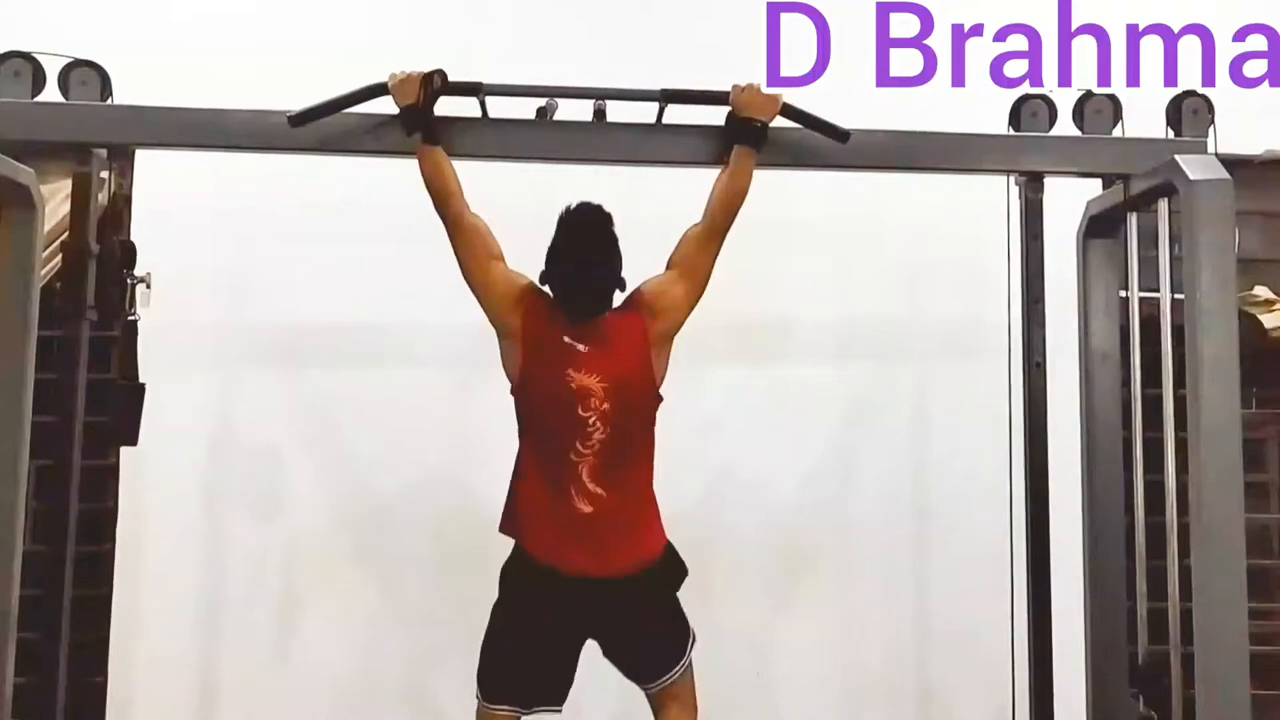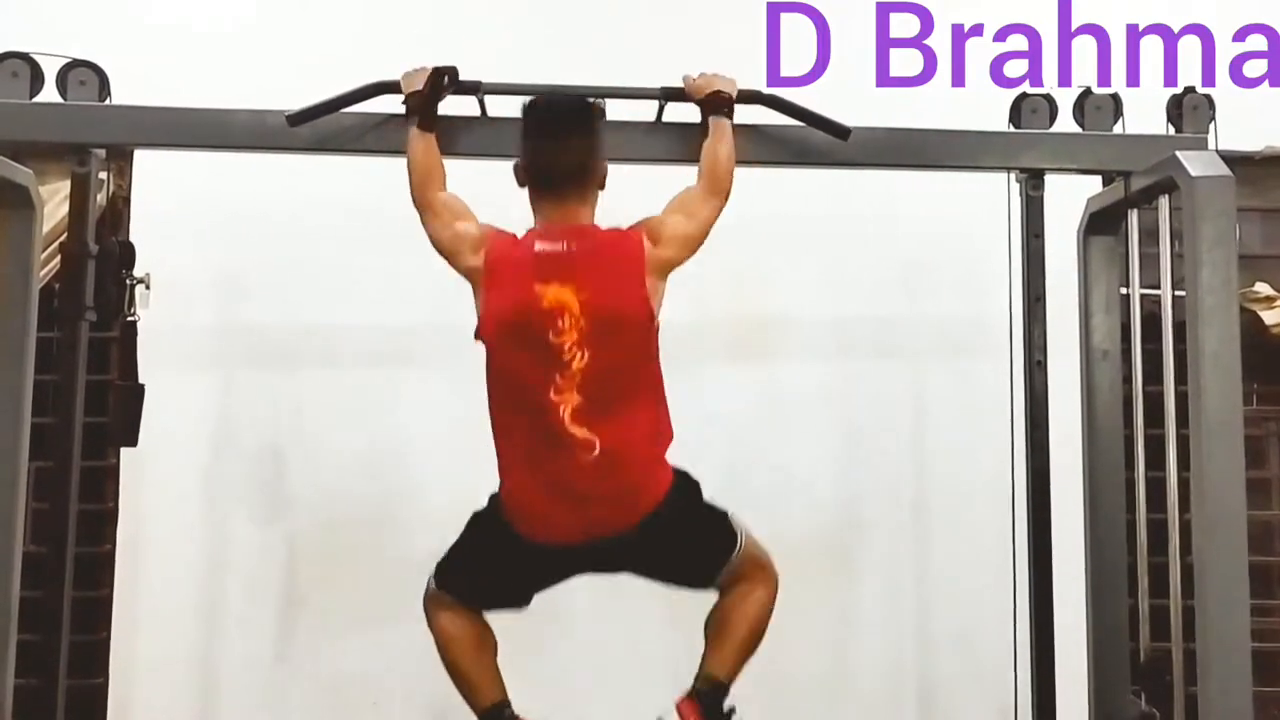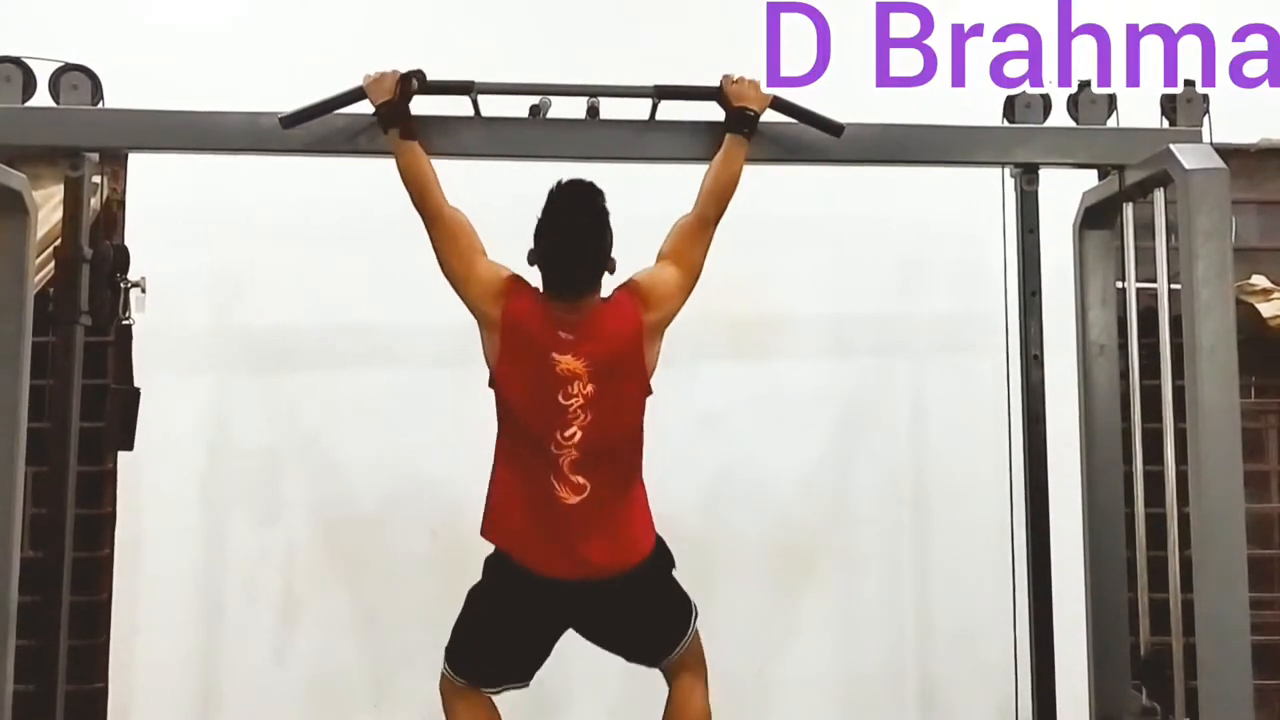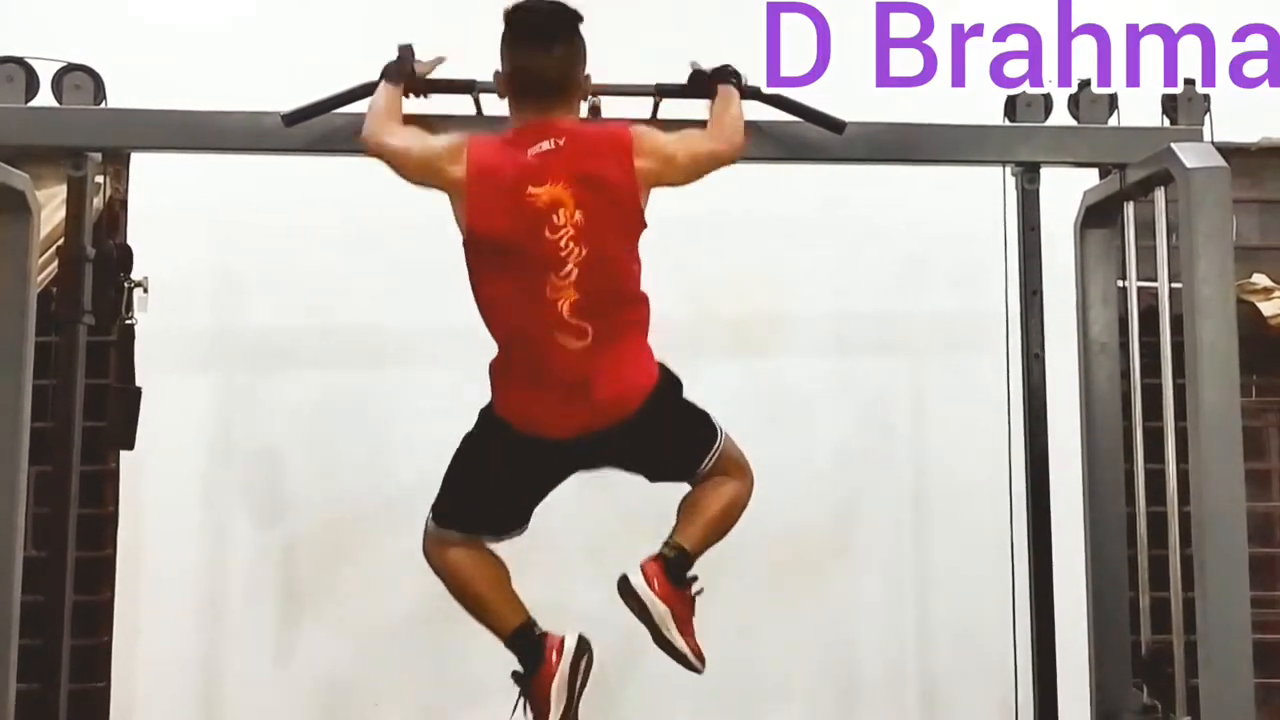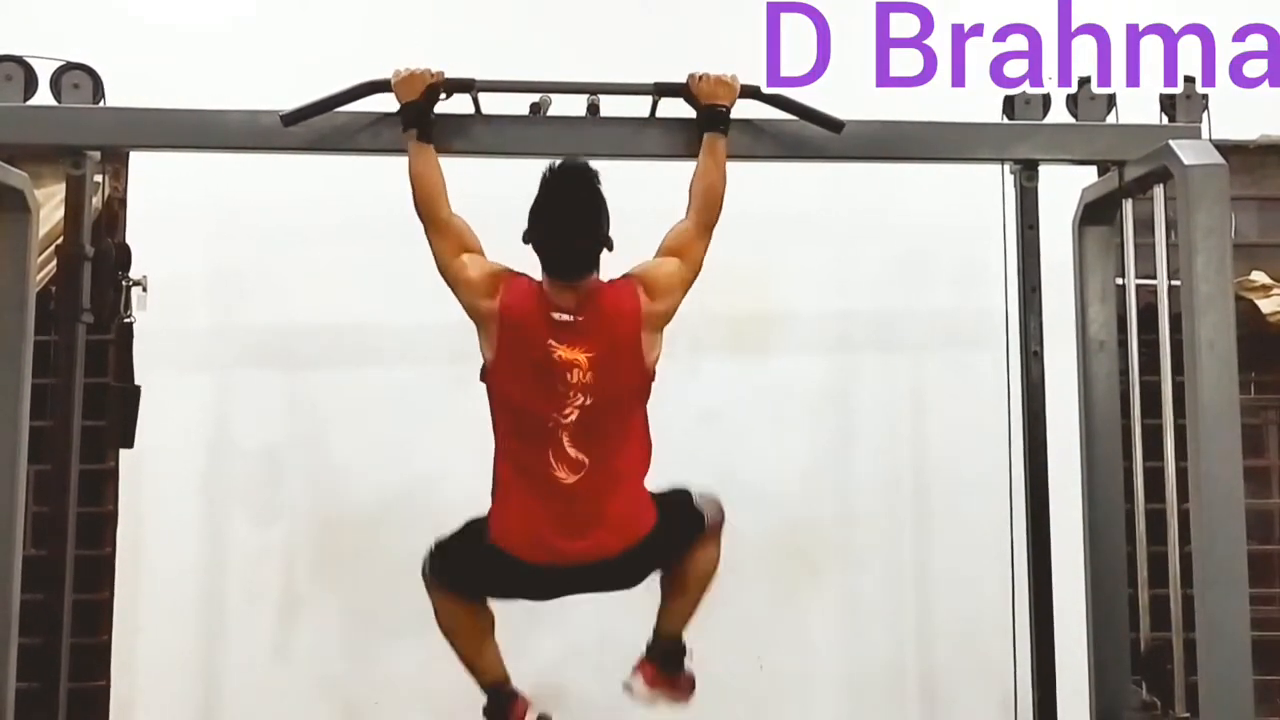
dt=1s
person 1, frame 1
left shoulder: (519, 324)
right shoulder: (651, 329)
left elbow: (458, 217)
right elbow: (713, 227)
left wrist: (420, 123)
right wrist: (746, 134)
left hip: (540, 574)
right hip: (635, 571)
person 1, frame 2
left shoulder: (487, 258)
right shoulder: (648, 252)
left elbow: (430, 204)
right elbow: (714, 189)
left wrist: (421, 113)
right wrist: (718, 108)
left hip: (531, 521)
right hip: (641, 507)
left knee: (447, 600)
right knee: (755, 576)
person 1, frame 3
left shoulder: (500, 312)
right shoulder: (644, 314)
left elbow: (434, 208)
right elbow: (705, 214)
left wrist: (395, 118)
right wrist: (741, 121)
left hip: (523, 569)
right hip: (626, 567)
person 1, frame 4
left shoulder: (465, 163)
right shoulder: (631, 153)
left elbow: (379, 135)
right elbow: (727, 141)
left wrist: (397, 75)
right wrist: (723, 80)
left hip: (525, 416)
right hip: (629, 399)
left knee: (447, 542)
right knee: (730, 476)
left ankle: (537, 651)
right ankle: (667, 574)
person 1, frame 5
left shoulder: (498, 306)
right shoulder: (643, 307)
left elbow: (438, 221)
right elbow: (701, 221)
left wrist: (417, 120)
right wrist: (715, 120)
left hip: (517, 555)
right hip: (626, 546)
left knee: (445, 575)
right knee: (705, 519)
right ankle: (663, 658)
